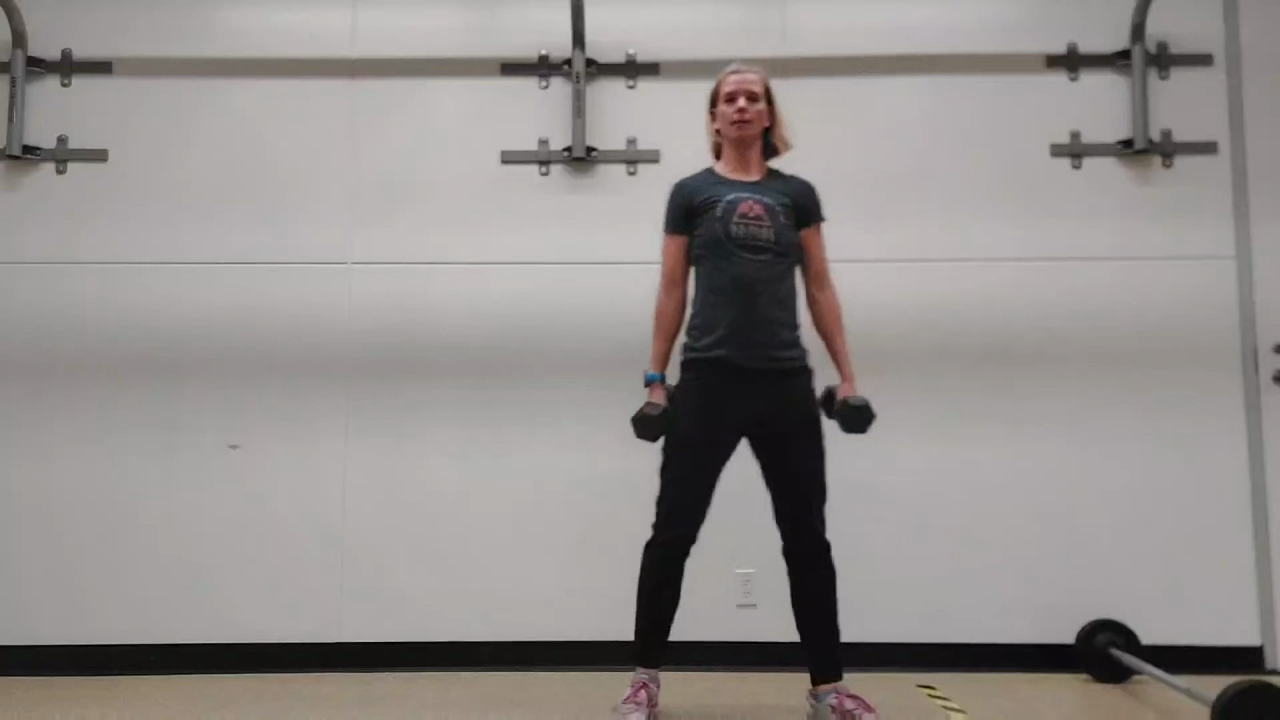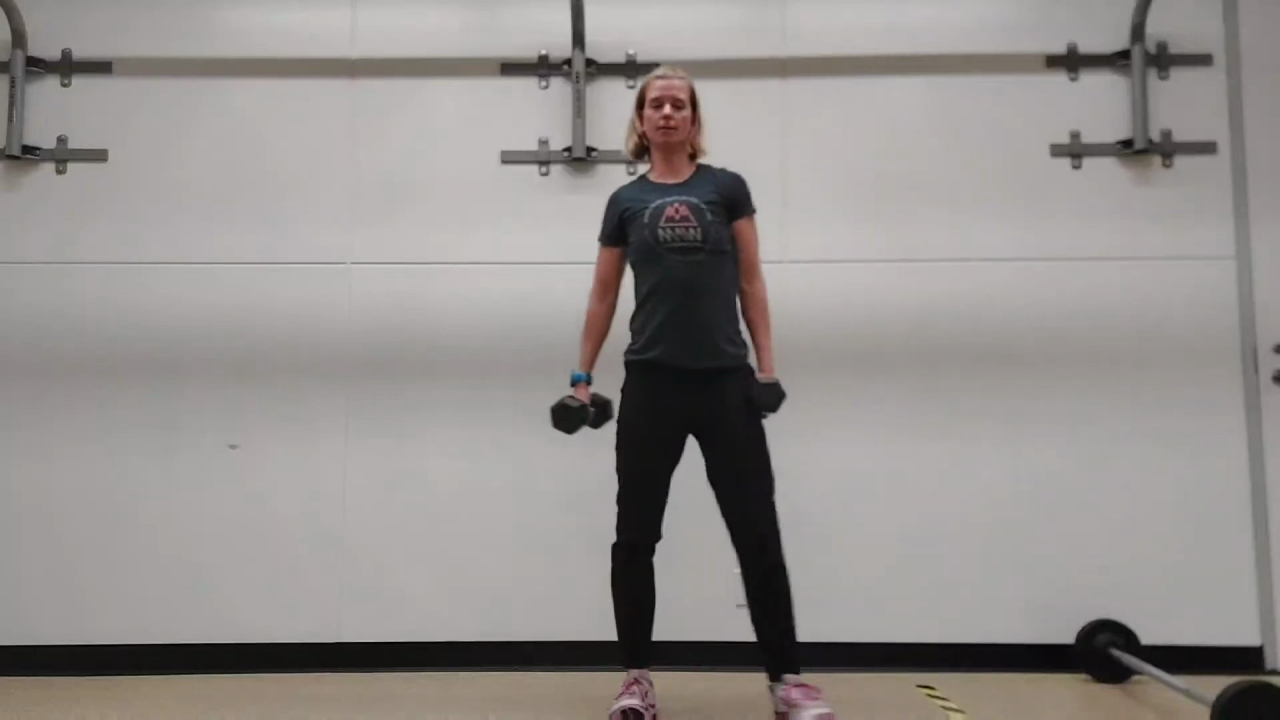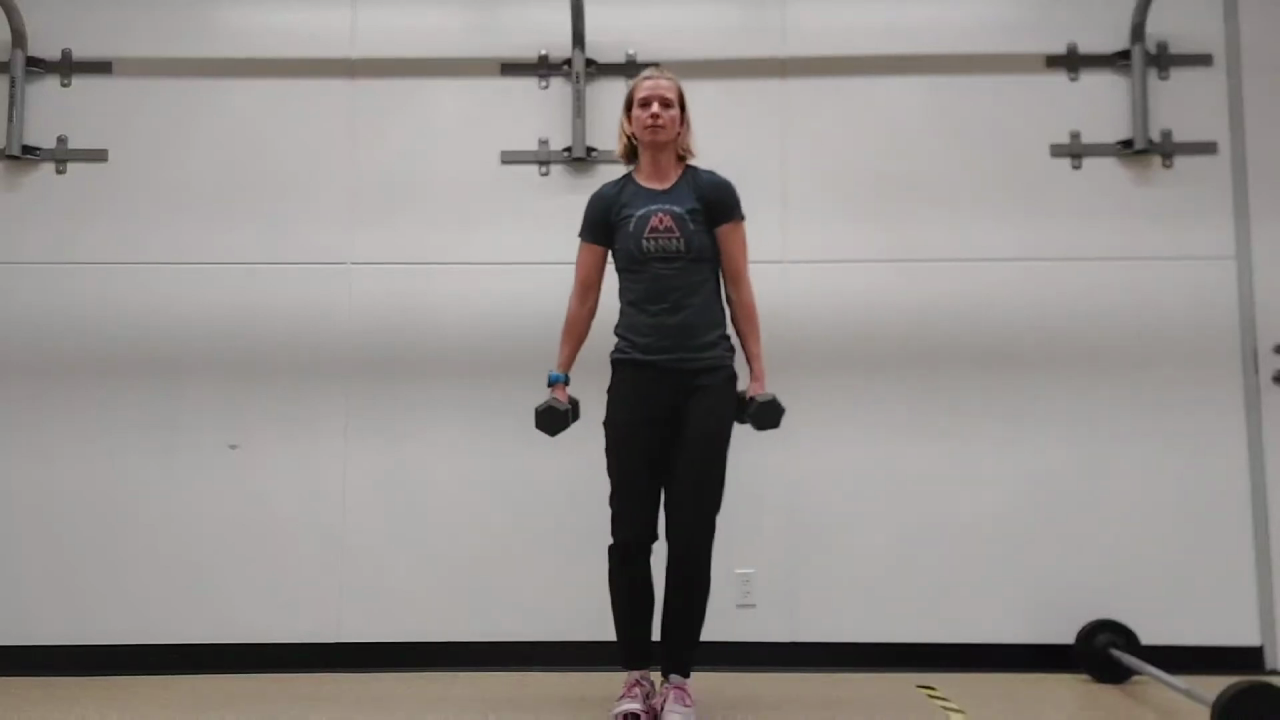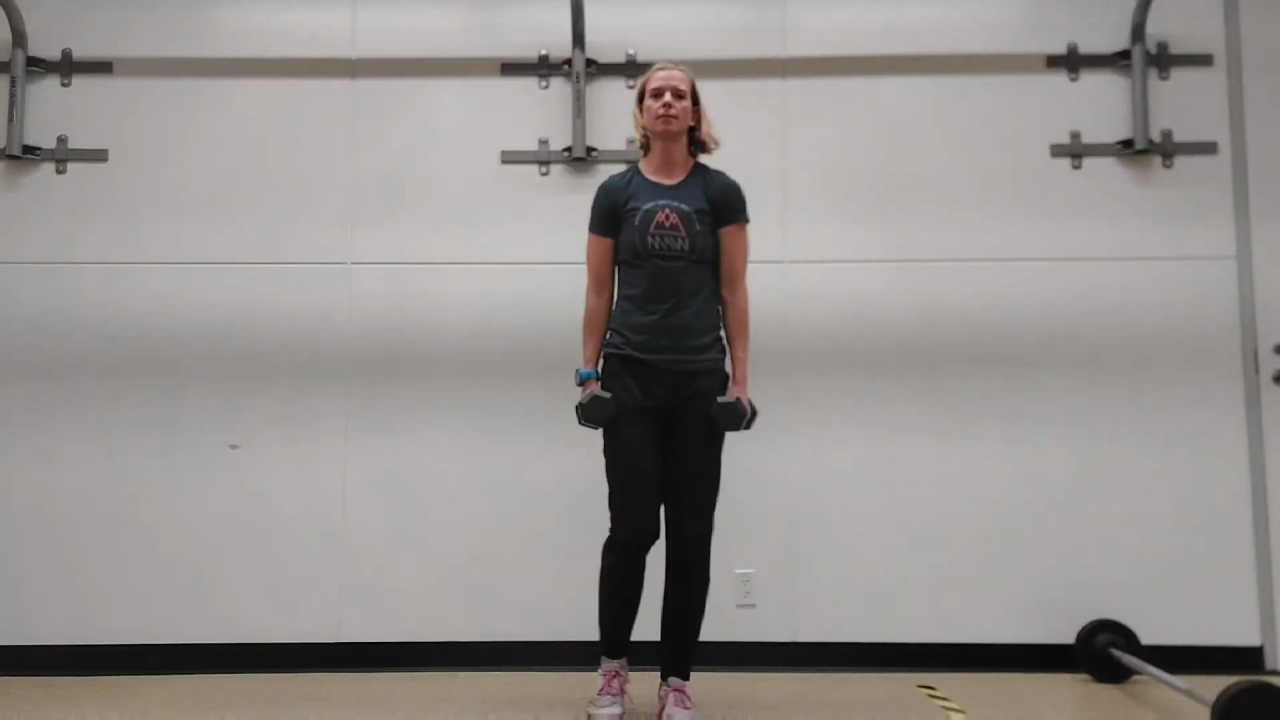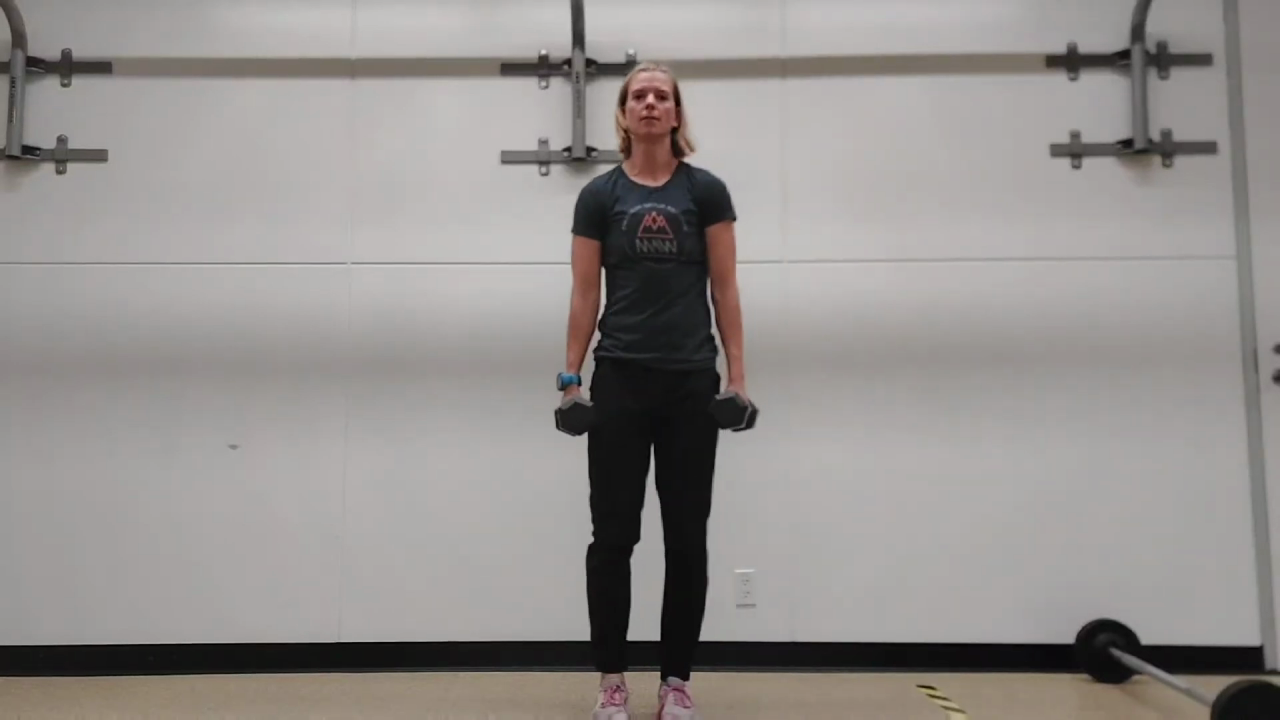
dt=0.3s
person 1, frame 1
left shoulder: (798, 194)
right shoulder: (688, 193)
left elbow: (819, 289)
right elbow: (671, 292)
left wrist: (847, 374)
right wrist: (655, 379)
left hip: (784, 380)
right hip: (708, 380)
left knee: (807, 539)
right knee: (672, 534)
person 1, frame 2
left shoulder: (726, 187)
right shoulder: (624, 201)
left elbow: (750, 281)
right elbow: (603, 296)
left wrist: (767, 363)
right wrist: (581, 375)
left hip: (724, 378)
right hip: (651, 381)
left knee: (756, 527)
right knee: (635, 534)
person 1, frame 3
left shoulder: (713, 190)
right shoulder: (608, 200)
left elbow: (738, 286)
right elbow: (584, 296)
left wrist: (757, 372)
right wrist: (560, 377)
left hip: (706, 378)
right hip: (636, 378)
left knee: (692, 531)
right knee: (632, 531)
person 1, frame 4
left shoulder: (721, 191)
right shoulder: (615, 192)
left elbow: (734, 291)
right elbow: (599, 290)
left wrist: (740, 376)
right wrist: (589, 373)
left hip: (698, 380)
right hip: (630, 375)
left knee: (690, 534)
right knee: (632, 527)
person 1, frame 5
left shoulder: (706, 190)
right shoulder: (599, 195)
left elbow: (725, 289)
right elbow: (585, 294)
left wrist: (738, 374)
right wrist: (570, 377)
left hip: (691, 380)
right hip: (620, 378)
left knee: (687, 535)
right knee: (613, 532)
